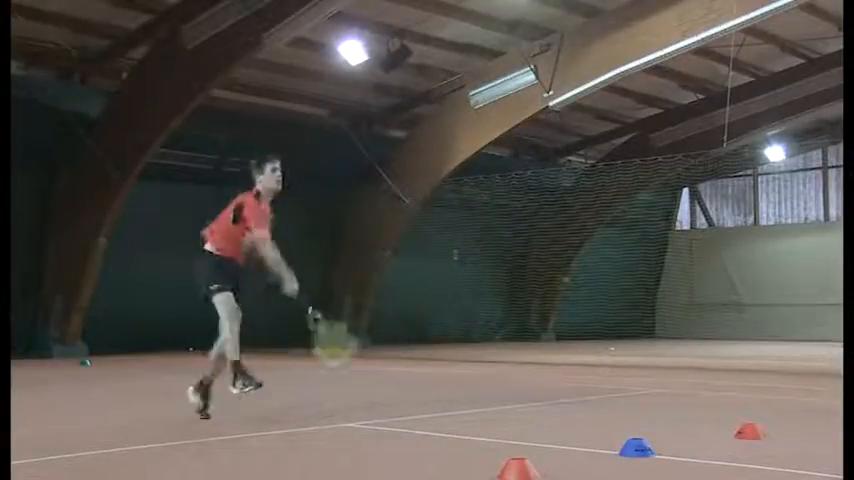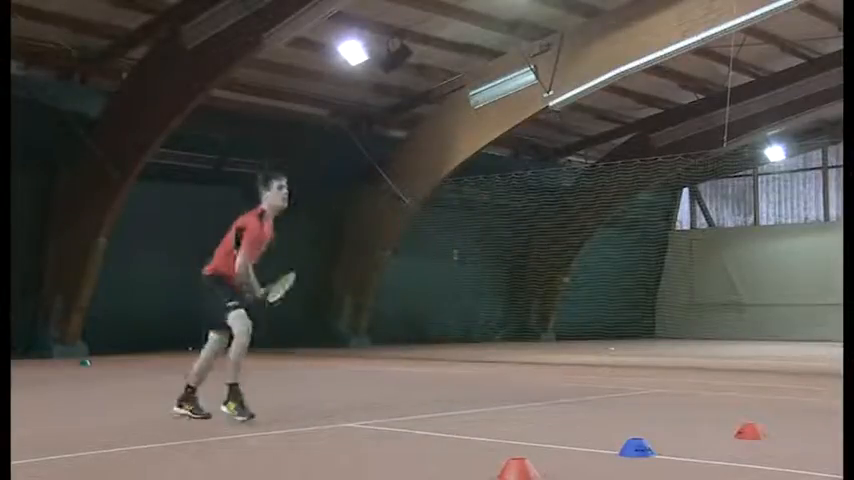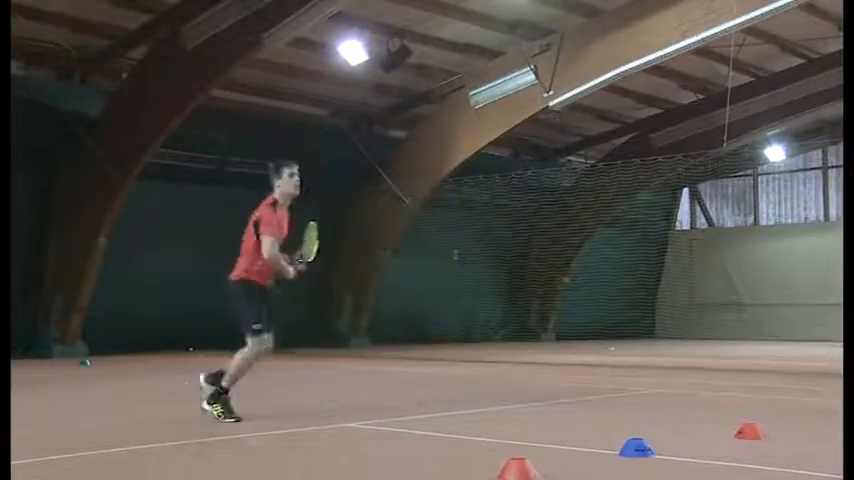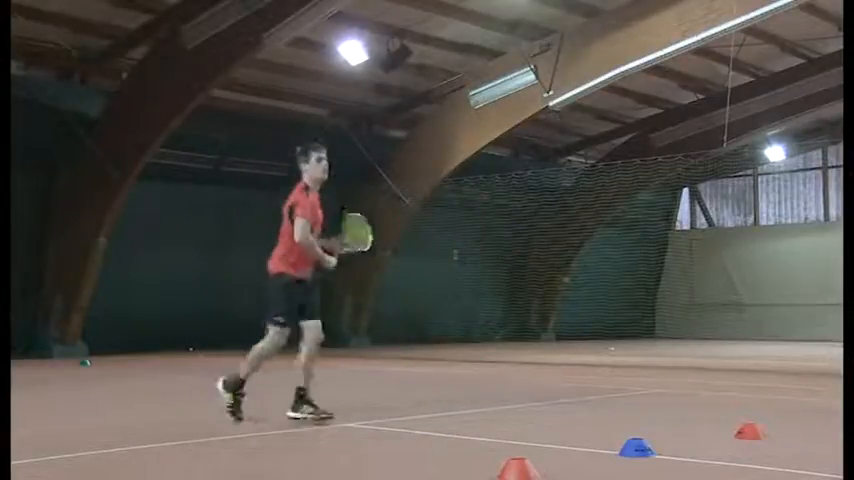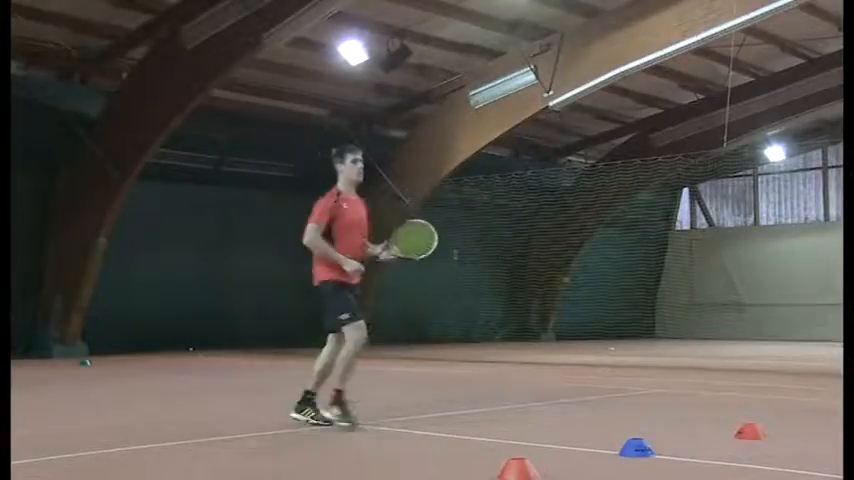
dt=0.2s
person 1, frame 1
left shoulder: (265, 208)
right shoulder: (251, 203)
right elbow: (264, 245)
right wrist: (286, 276)
left hip: (231, 265)
right hip: (217, 259)
left knee: (231, 322)
right knee: (229, 310)
left ankle: (202, 389)
right ankle: (238, 374)
person 1, frame 2
left shoulder: (267, 223)
right shoulder: (254, 224)
right elbow: (241, 268)
left wrist: (249, 290)
right wrist: (255, 291)
left hip: (231, 282)
right hip: (219, 280)
left knee: (216, 344)
right knee: (243, 328)
left ankle: (186, 399)
right ankle: (233, 395)
person 1, frame 3
left shoulder: (282, 212)
right shoulder: (269, 212)
right elbow: (270, 254)
left wrist: (289, 262)
right wrist: (287, 270)
left hip: (258, 283)
right hip: (246, 282)
left knee: (263, 344)
right knee: (258, 345)
left ankle: (215, 378)
right ankle: (217, 395)
person 1, frame 4
left shoulder: (312, 196)
right shoulder: (303, 196)
right elbow: (300, 236)
left wrist: (328, 245)
right wrist: (324, 259)
left hip: (303, 277)
right hip: (285, 276)
left knee: (314, 335)
right knee: (276, 340)
left ankle: (301, 401)
right ankle: (233, 385)
person 1, frame 5
left shoulder: (359, 203)
right shoulder: (330, 201)
right elbow: (309, 238)
left wrist: (379, 251)
right wrist: (344, 262)
left hip: (350, 282)
right hip: (332, 280)
left knee: (337, 344)
right knee: (358, 335)
left ankle: (305, 403)
right ankle: (337, 401)
